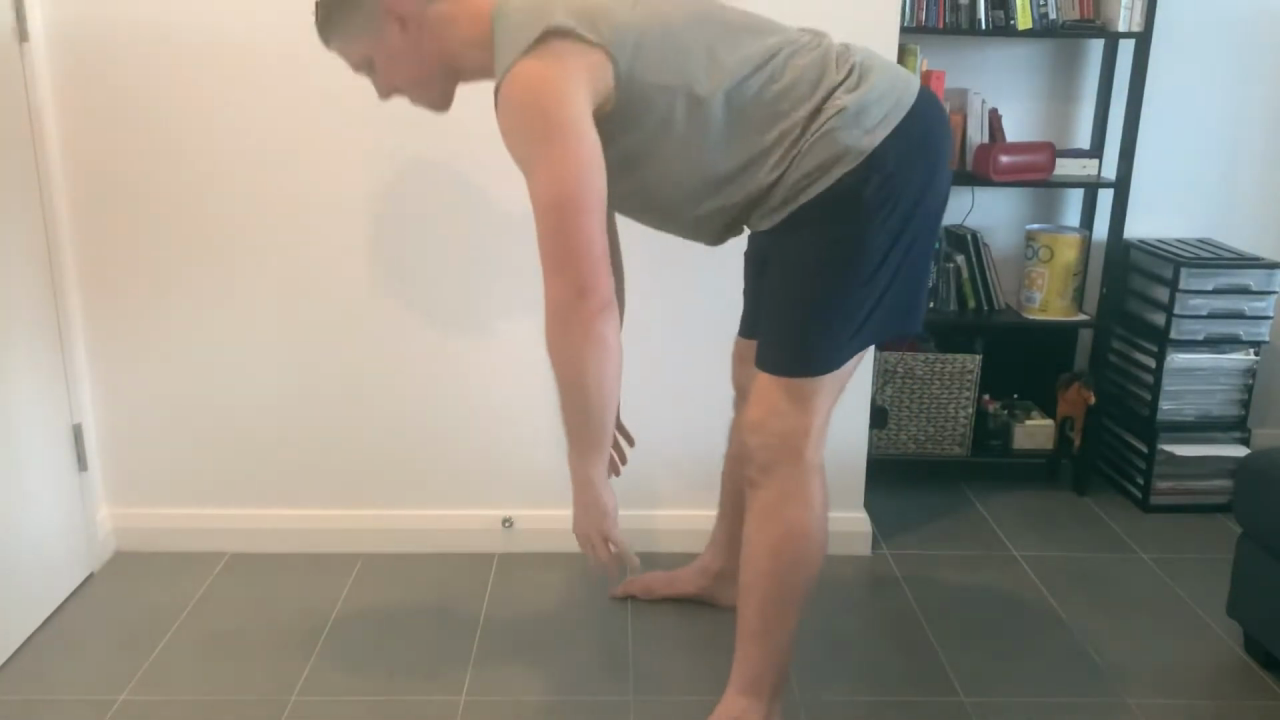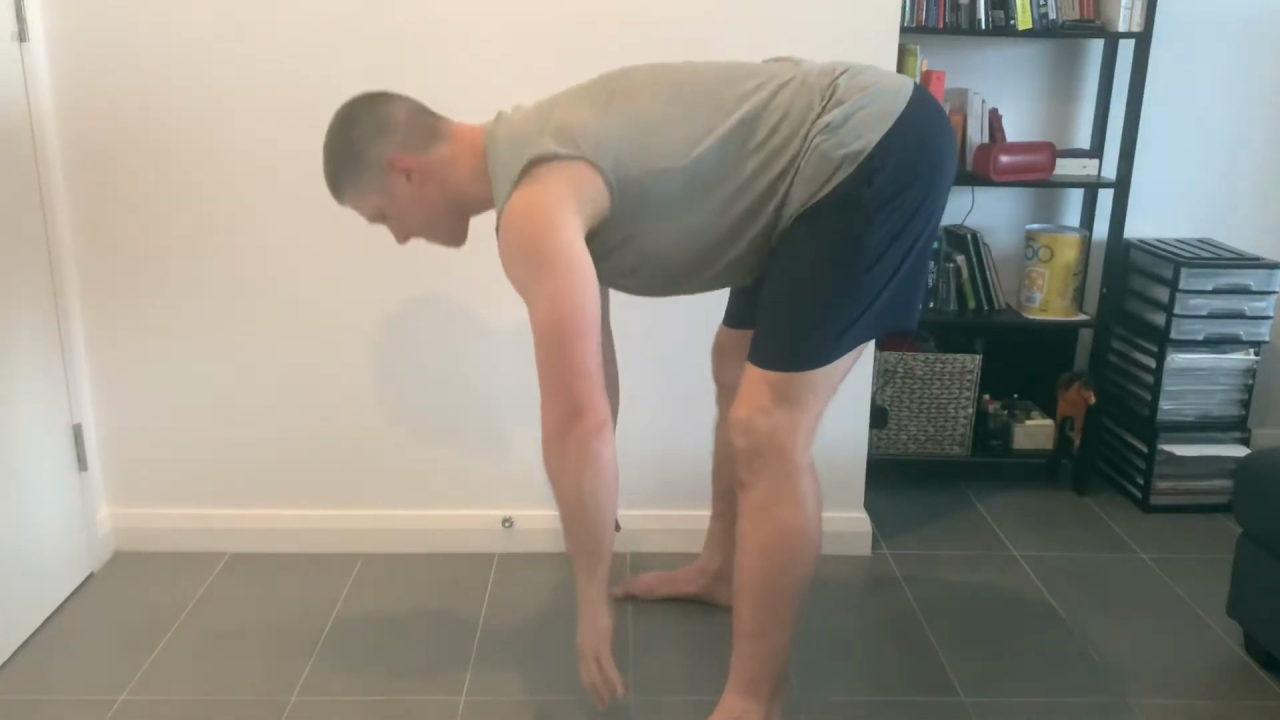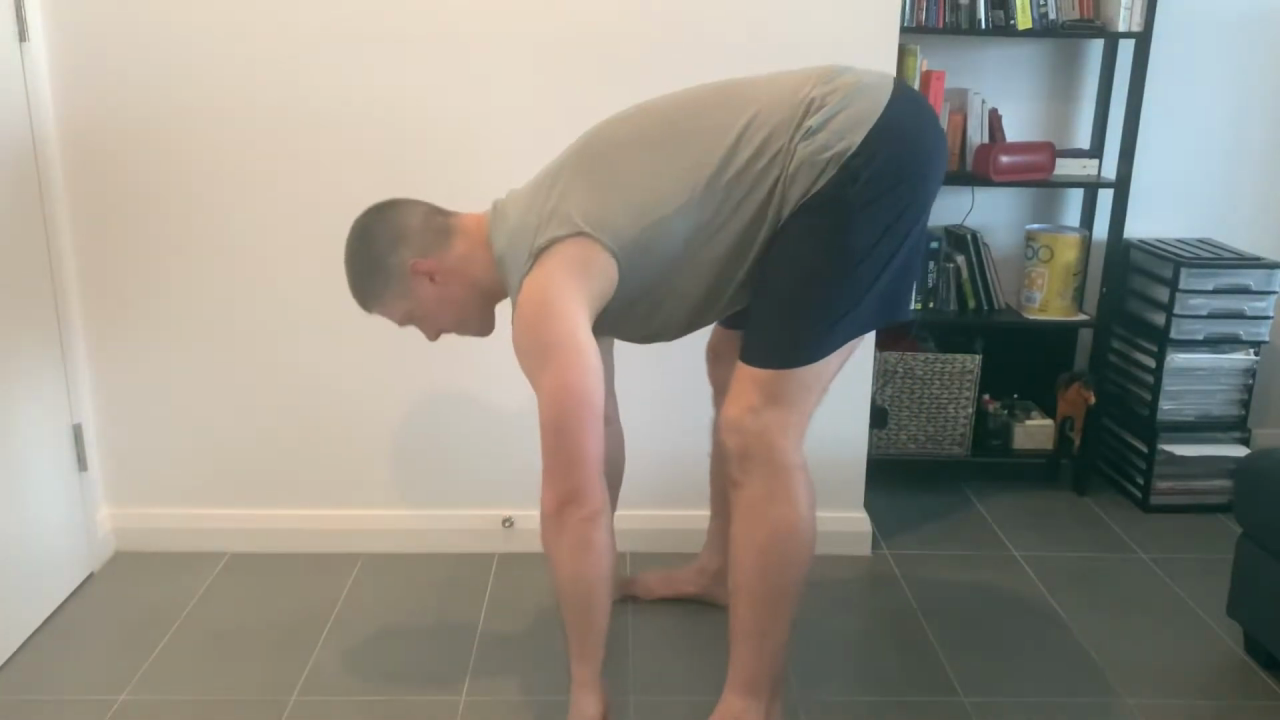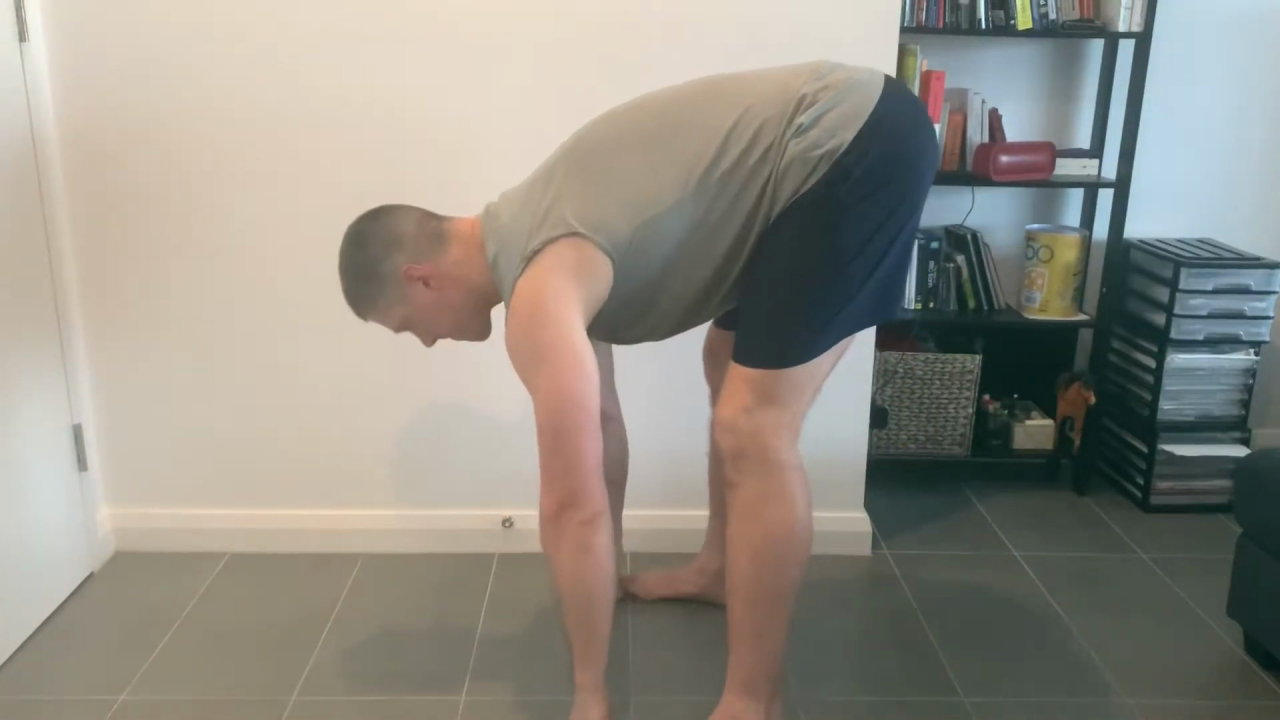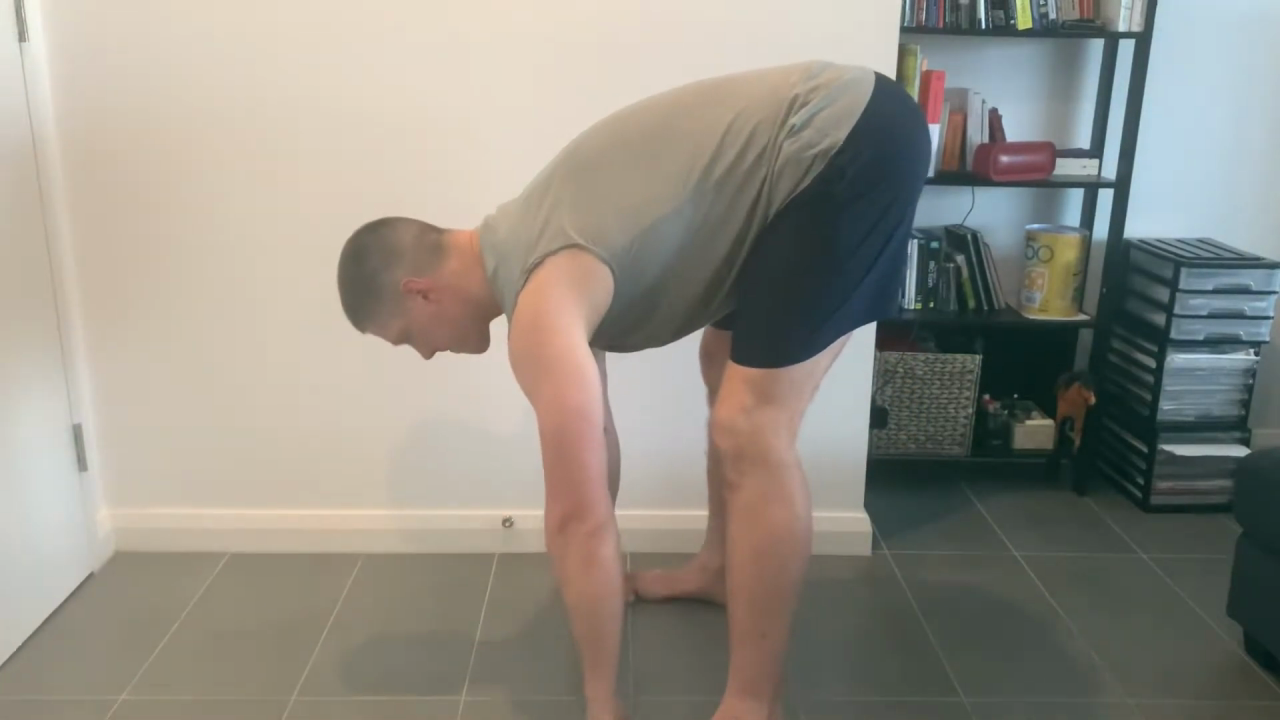
dt=0.3s
person 1, frame 1
left shoulder: (538, 76)
left elbow: (581, 298)
right elbow: (592, 251)
left wrist: (584, 469)
right wrist: (591, 398)
left hip: (872, 148)
right hip: (843, 147)
left knee: (777, 437)
right knee: (756, 381)
right ankle: (724, 569)
person 1, frame 2
left shoulder: (532, 204)
right shoulder: (531, 159)
left elbow: (575, 421)
right elbow: (590, 360)
left wrist: (591, 595)
right wrist: (594, 500)
left hip: (876, 151)
right hip: (860, 133)
left knee: (767, 432)
right knee: (737, 371)
right ankle: (723, 570)
person 1, frame 3
left shoulder: (545, 291)
right shoulder: (542, 242)
left elbow: (573, 506)
right elbow: (599, 422)
right wrist: (598, 564)
left hip: (865, 150)
right hip: (857, 128)
left knee: (757, 430)
right knee: (731, 368)
right ankle: (721, 568)
person 1, frame 4
left shoulder: (539, 293)
right shoulder: (529, 239)
left elbow: (573, 511)
right elbow: (600, 418)
right wrist: (607, 568)
left hip: (857, 146)
right hip: (847, 122)
left knee: (752, 431)
right knee: (729, 370)
right ankle: (720, 569)
person 1, frame 5
left shoulder: (539, 306)
right shoulder: (521, 249)
left elbow: (578, 521)
right elbow: (593, 432)
right wrist: (602, 577)
left hip: (851, 145)
right hip: (839, 124)
left knee: (750, 431)
right knee: (726, 369)
right ankle: (720, 567)
